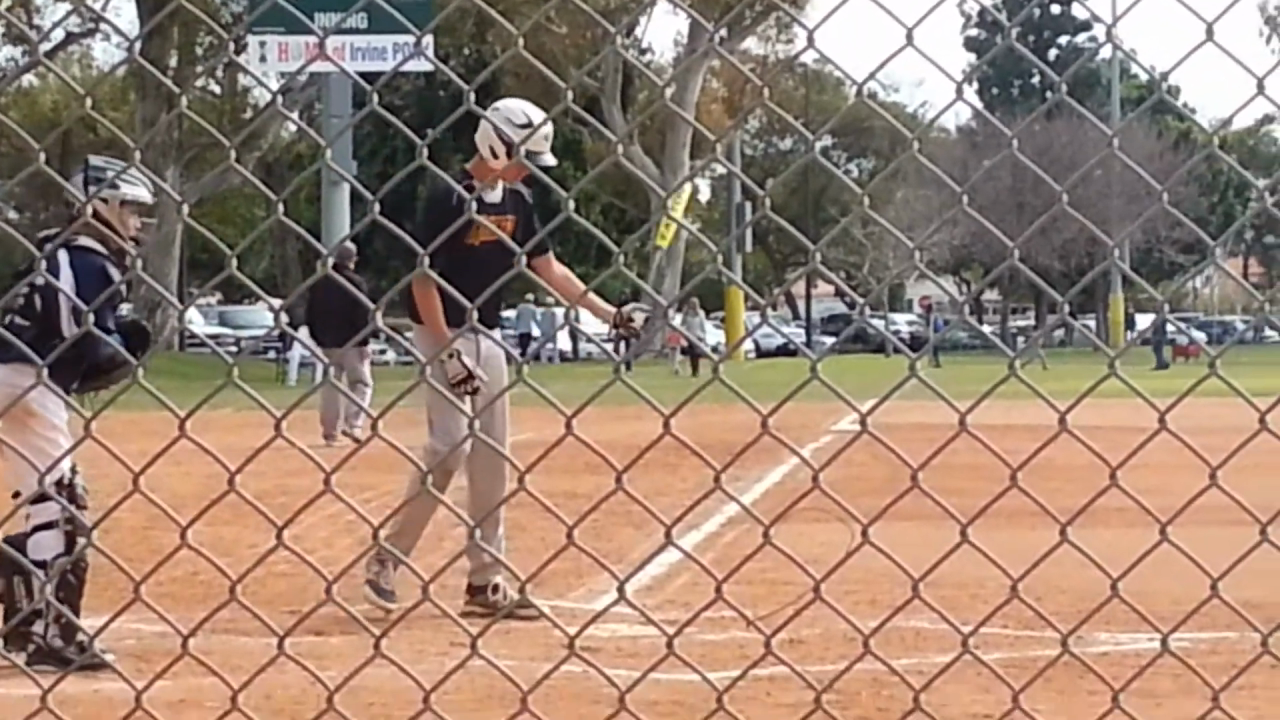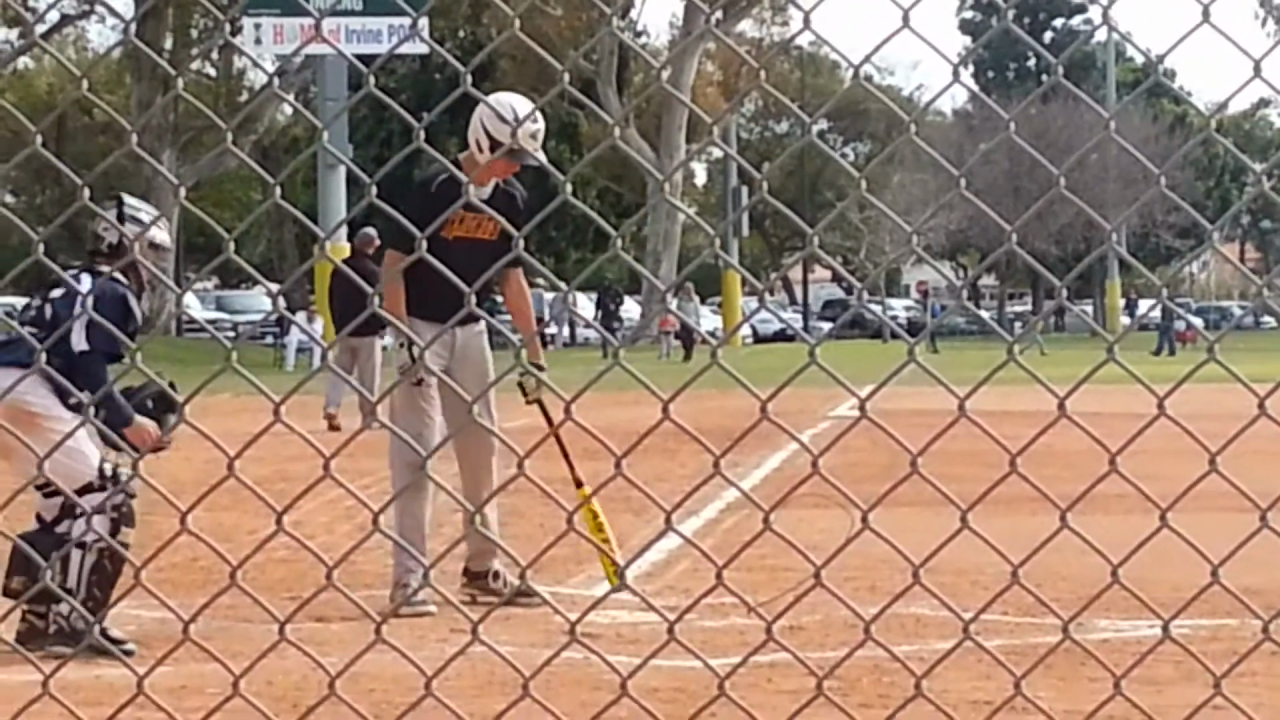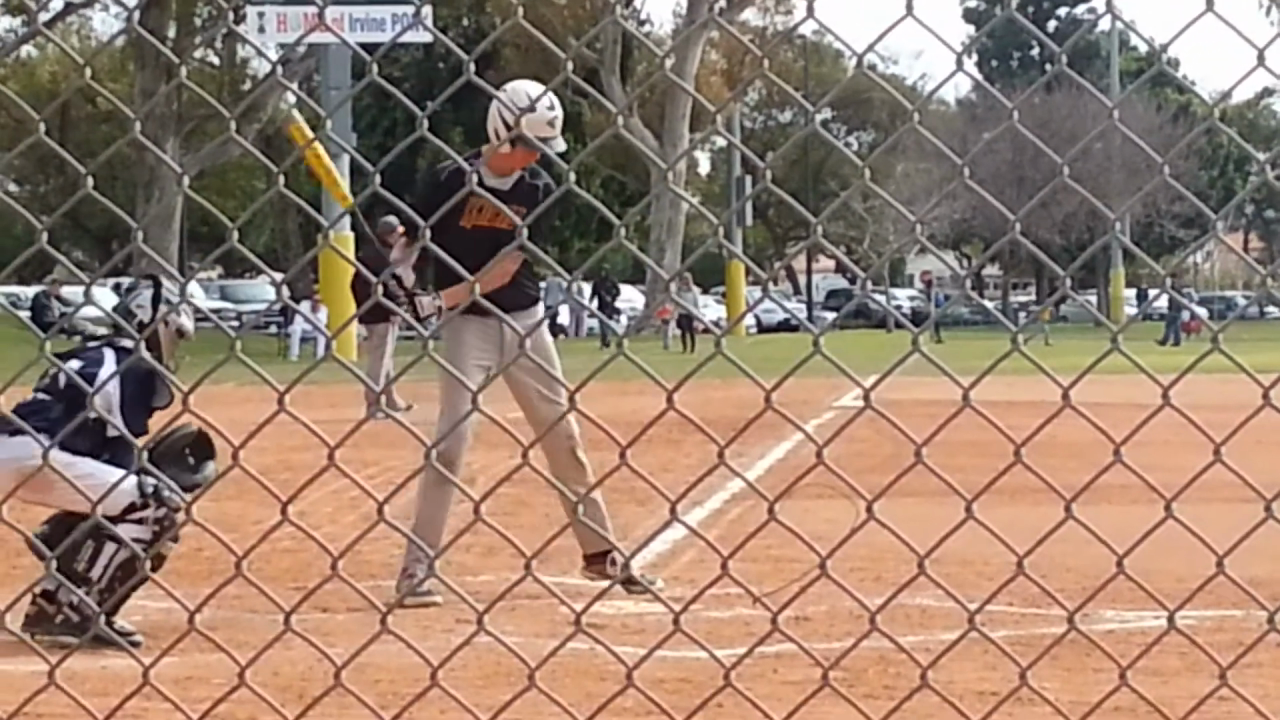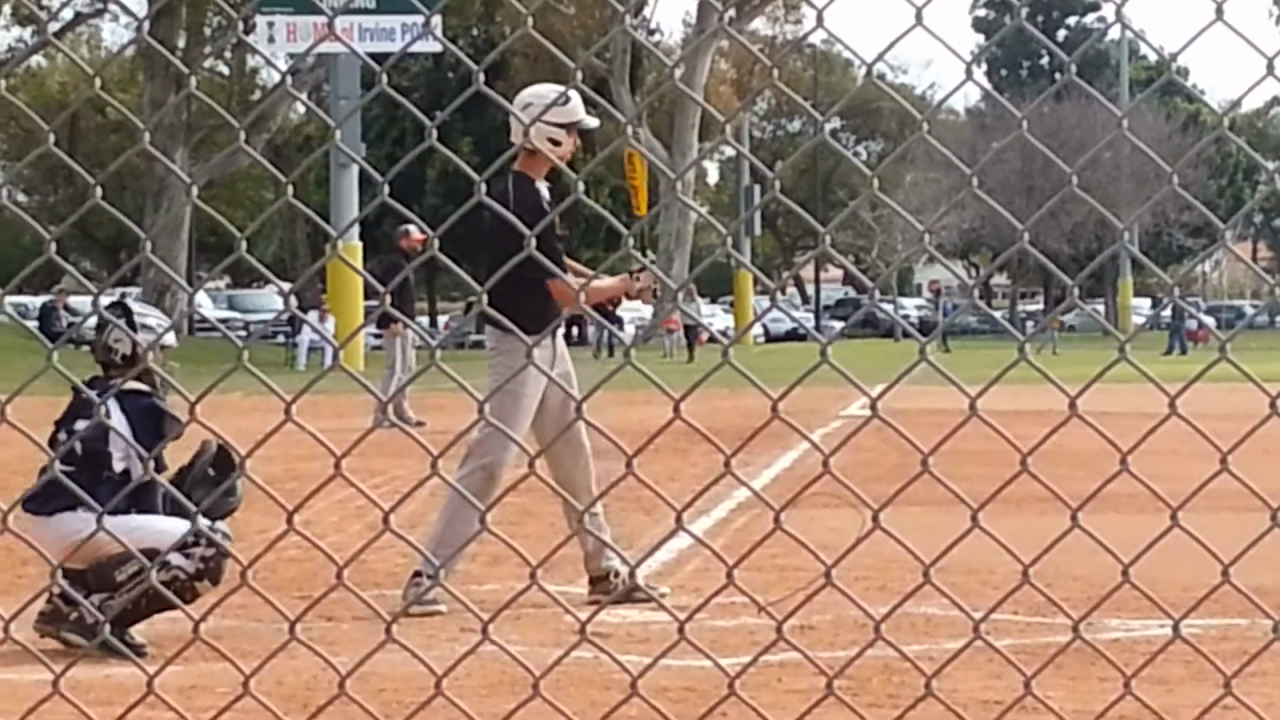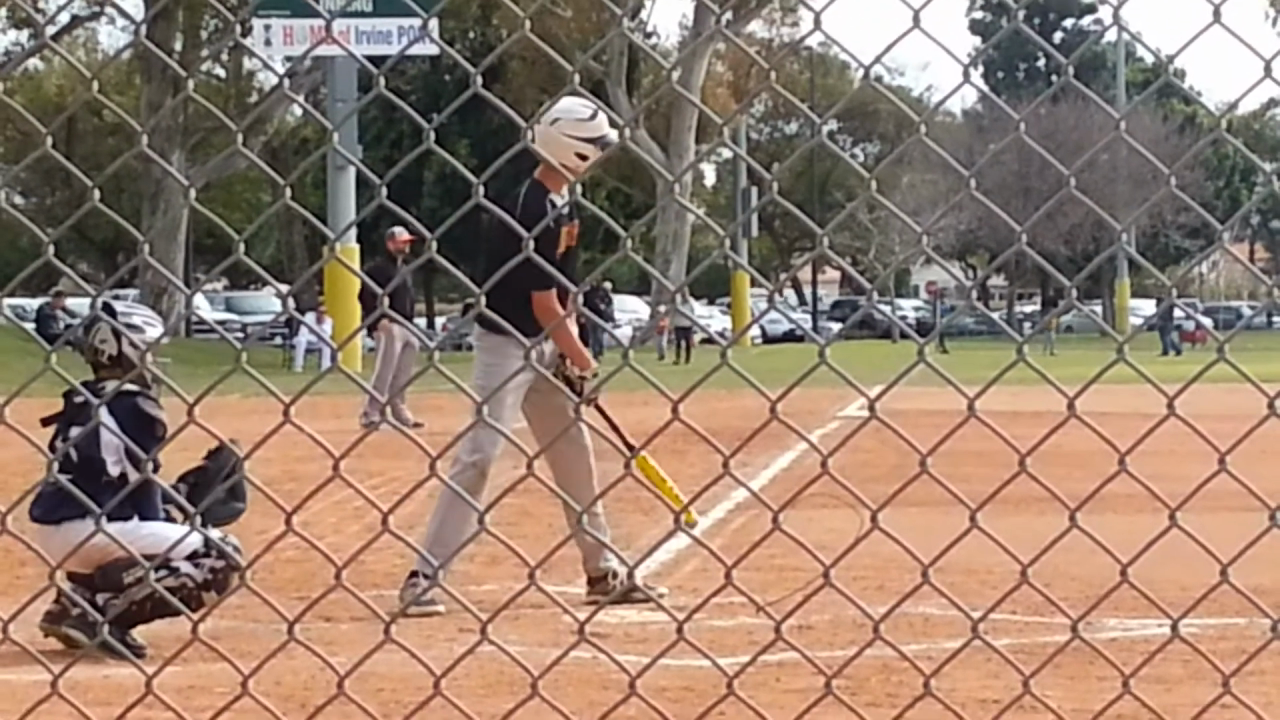
dt=0.5s
person 1, frame 1
left shoulder: (517, 201)
right shoulder: (448, 198)
left elbow: (547, 267)
right elbow: (422, 280)
left wrist: (609, 313)
right wrist: (449, 351)
left hip: (488, 337)
right hip: (443, 337)
left knee: (492, 458)
right knee: (448, 446)
left ankle: (486, 583)
right ankle: (386, 560)
person 1, frame 2
left shoulder: (512, 200)
right shoulder: (433, 188)
left elbow: (514, 280)
right elbow: (393, 267)
left wrist: (533, 355)
right wrist: (404, 341)
left hip: (470, 328)
right hip: (422, 329)
left knee: (481, 447)
right knee: (416, 450)
left ankle: (483, 567)
right ankle: (408, 577)
person 1, frame 3
left shoulder: (539, 189)
right shoulder: (449, 180)
left elbow: (510, 266)
left hip: (523, 320)
right hip: (465, 325)
left knee: (564, 439)
right knee: (450, 443)
left ankle: (601, 552)
right ankle: (417, 565)
person 1, frame 4
left shoulder: (539, 191)
right shoulder: (518, 201)
right elbow: (563, 293)
left wrist: (612, 280)
right wrist: (621, 285)
left hip: (547, 340)
right hip: (517, 343)
left knee: (575, 456)
right knee: (490, 459)
left ankle: (605, 571)
right ankle: (427, 575)
person 1, frame 5
left shoulder: (566, 203)
right shoulder: (531, 210)
right elbow: (543, 306)
left wrist: (569, 354)
right wrist: (581, 360)
left hip: (547, 345)
right hip: (504, 342)
left knee: (576, 453)
right knee: (478, 456)
left ankle: (604, 571)
right ankle: (422, 575)
person 2, frame 1
left shoulder: (56, 252)
right shoulder: (90, 265)
right elbow: (85, 348)
left wrist: (107, 350)
right wrist: (121, 353)
left knee: (46, 505)
right knee: (56, 508)
right ankle: (50, 639)
person 2, frame 2
left shoulder: (81, 284)
right shoulder: (109, 292)
right elbow: (85, 370)
left wrist: (114, 418)
right wrist: (127, 422)
left knee: (65, 496)
right knee: (106, 492)
left ankle: (41, 616)
right ankle: (71, 622)
person 2, frame 3
left shoulder: (96, 356)
right shoulder: (132, 368)
right elbow: (119, 454)
left wrist: (155, 472)
right wrist: (159, 483)
right hip: (32, 456)
left knee: (120, 507)
right knee: (156, 505)
left ankle: (53, 600)
right ankle: (75, 613)
person 2, frame 4
left shoulder: (90, 397)
right shoulder: (141, 406)
right elbow: (143, 490)
left wrist: (181, 493)
left hip: (50, 523)
right hip: (76, 523)
right knee: (210, 542)
left ankle: (68, 601)
right ankle: (95, 615)
person 2, frame 5
left shoulder: (84, 401)
right shoulder: (132, 406)
right elbow: (142, 489)
left wrist: (181, 490)
right wrist: (161, 543)
left hip: (58, 530)
right hip: (85, 529)
right knee: (221, 555)
left ankle: (77, 601)
right ankle: (101, 613)
person 3, frame 1
left shoulder: (319, 283)
right shoulder: (356, 282)
left elbow: (310, 316)
right elbow: (363, 315)
left wrist: (318, 340)
right wrist: (365, 342)
left hip: (327, 345)
right hip: (352, 344)
left knee: (330, 388)
right knee: (361, 385)
left ankle: (330, 433)
right ankle: (352, 426)
person 3, frame 2
left shoulder: (340, 267)
right shoulder: (371, 269)
left elbow: (332, 299)
right elbow: (373, 302)
right wrist: (382, 325)
left hip: (343, 330)
right hip: (367, 330)
left knee: (340, 372)
right knee: (368, 376)
left ankle: (331, 408)
right ankle: (369, 416)
person 3, frame 3
left shoulder: (364, 254)
right shoulder: (387, 256)
left elbow: (355, 285)
right elbow: (387, 287)
right wrist: (395, 311)
left hip: (367, 315)
right hip: (383, 316)
left knee: (383, 360)
right knee: (379, 362)
left ankle: (392, 401)
right ankle: (374, 405)
person 3, frame 4
left shoulder: (405, 264)
right shoulder: (395, 264)
right elbow: (388, 294)
right wrist: (394, 321)
left hip: (404, 325)
right hip: (396, 325)
left knee: (406, 370)
right knee: (396, 369)
left ankle: (402, 412)
right ankle: (381, 414)
person 3, frame 5
left shoulder: (406, 270)
right shoulder: (378, 267)
right elbow: (366, 297)
left wrist: (411, 326)
right wrist: (378, 319)
left hip: (406, 328)
right hip: (388, 327)
left knee: (403, 375)
right knee: (383, 373)
left ankle: (400, 414)
right ankle: (370, 416)
